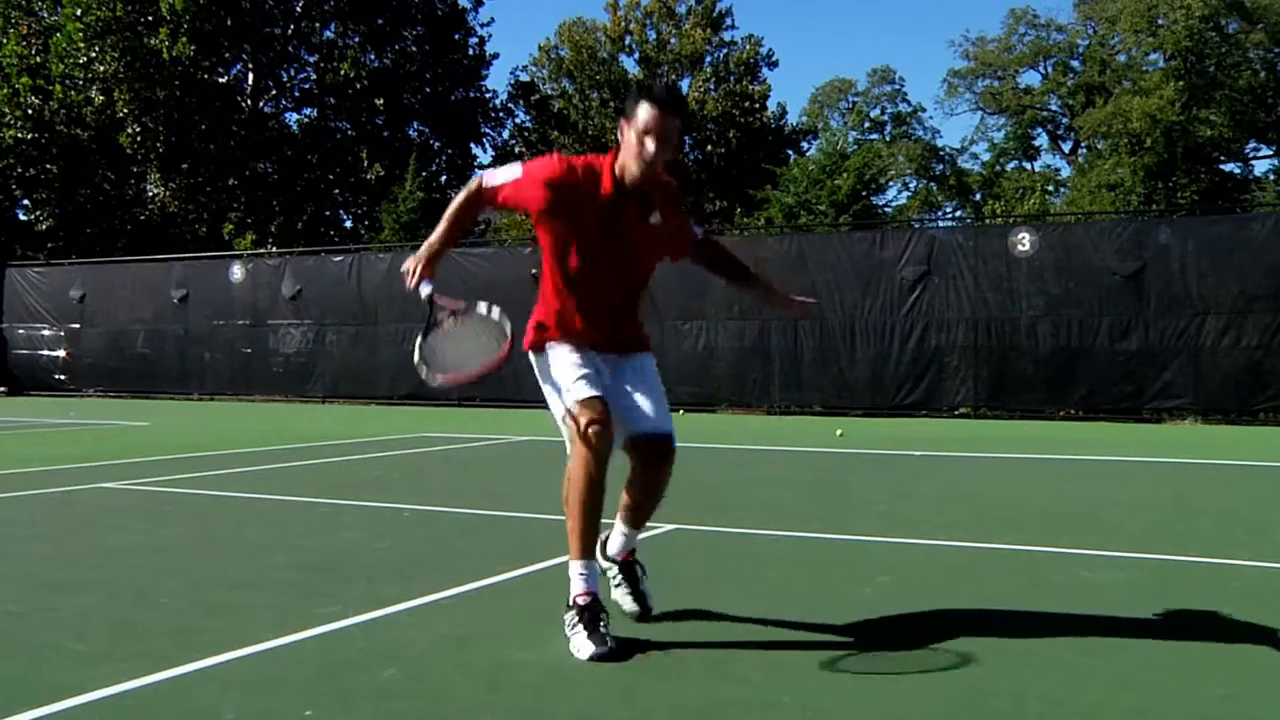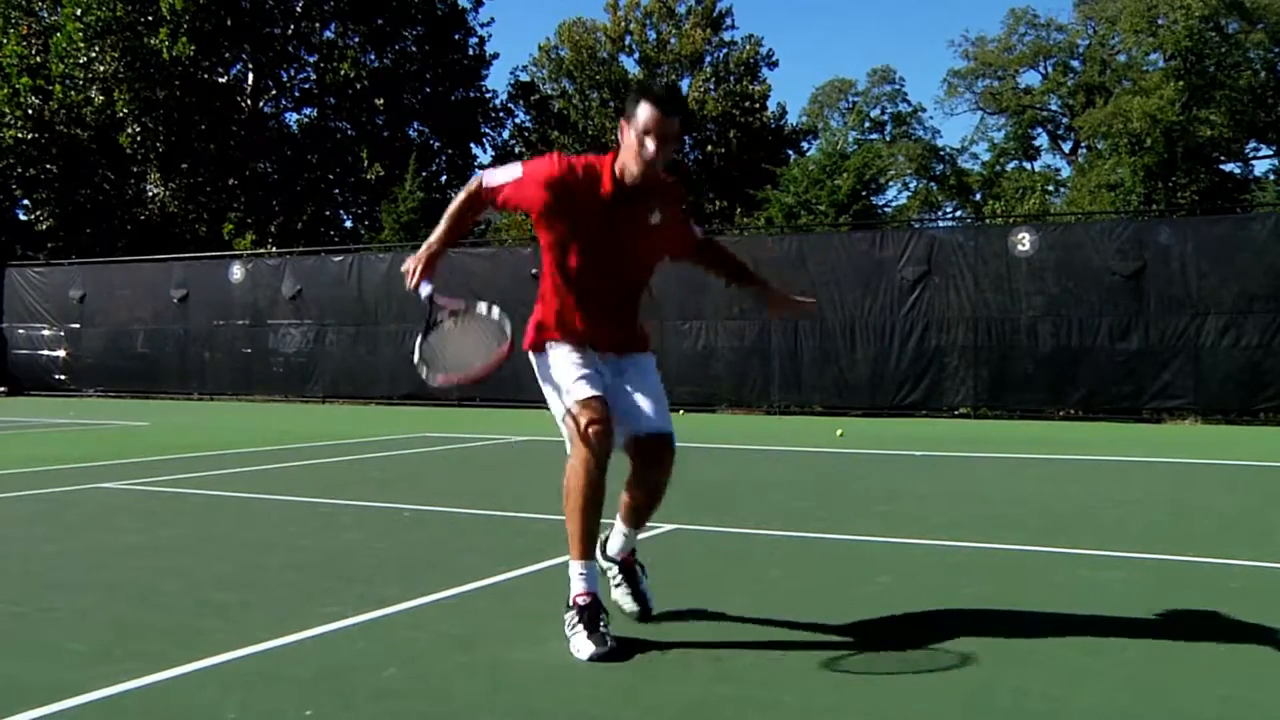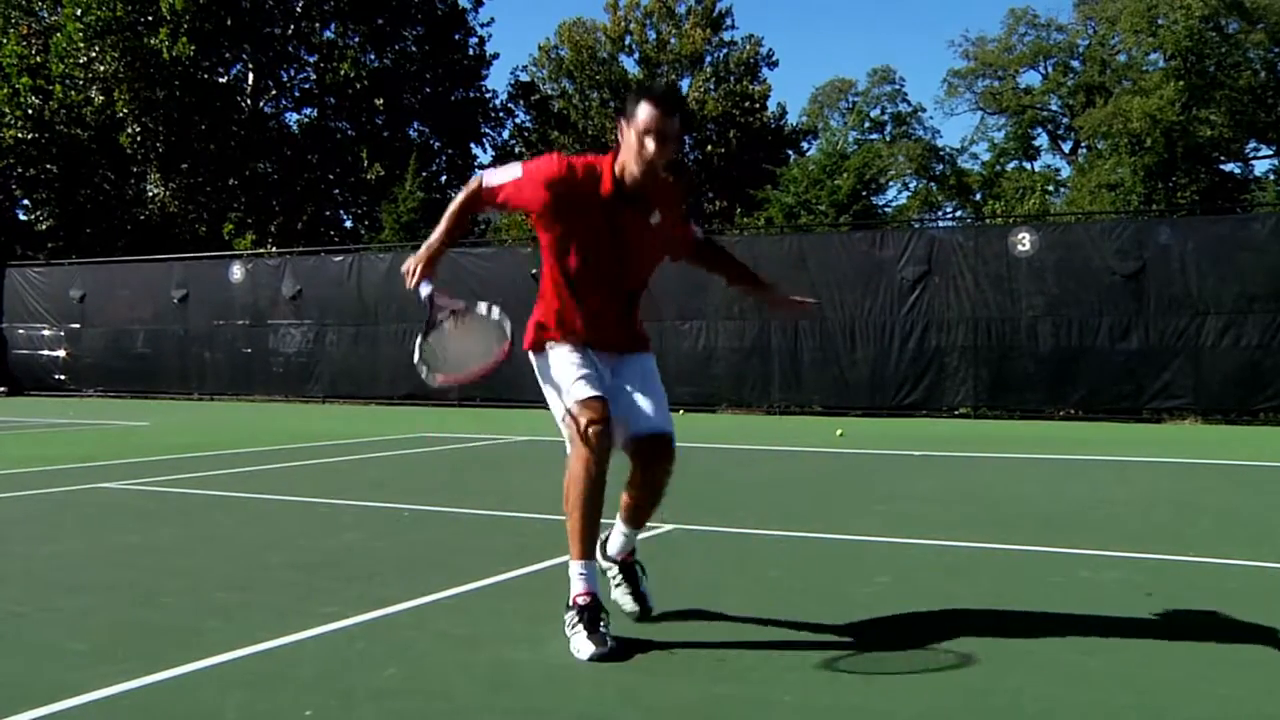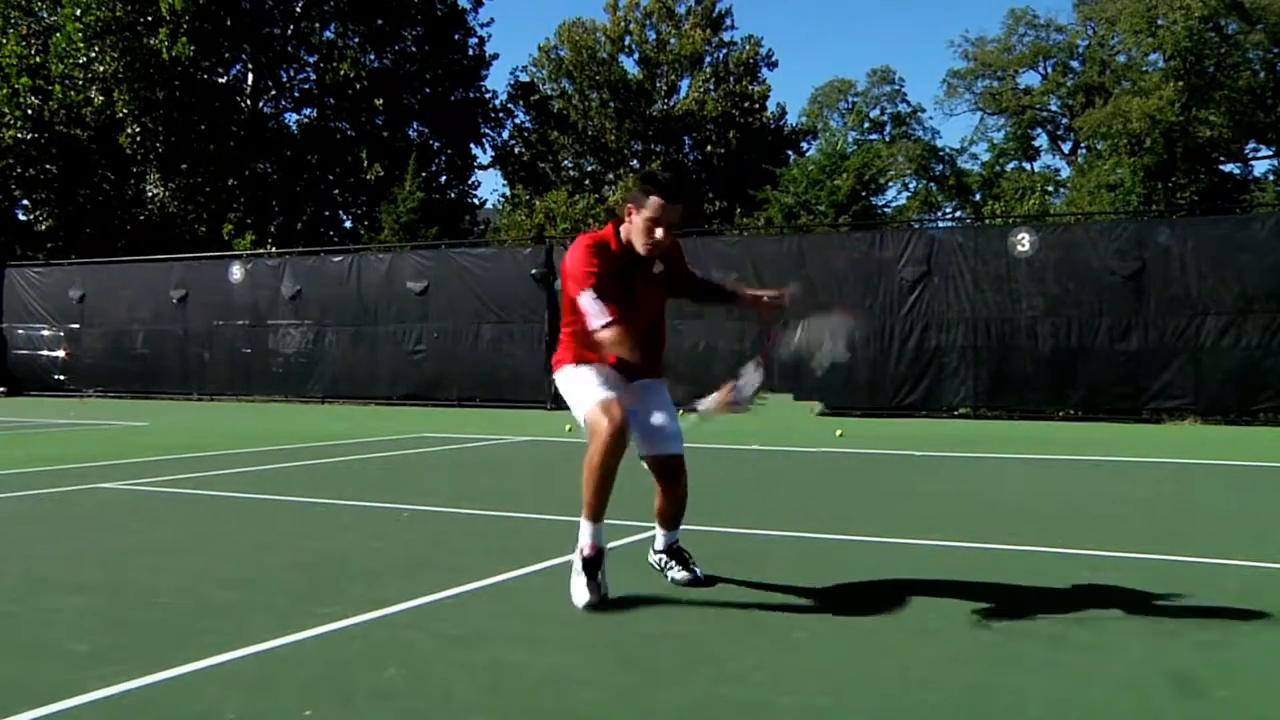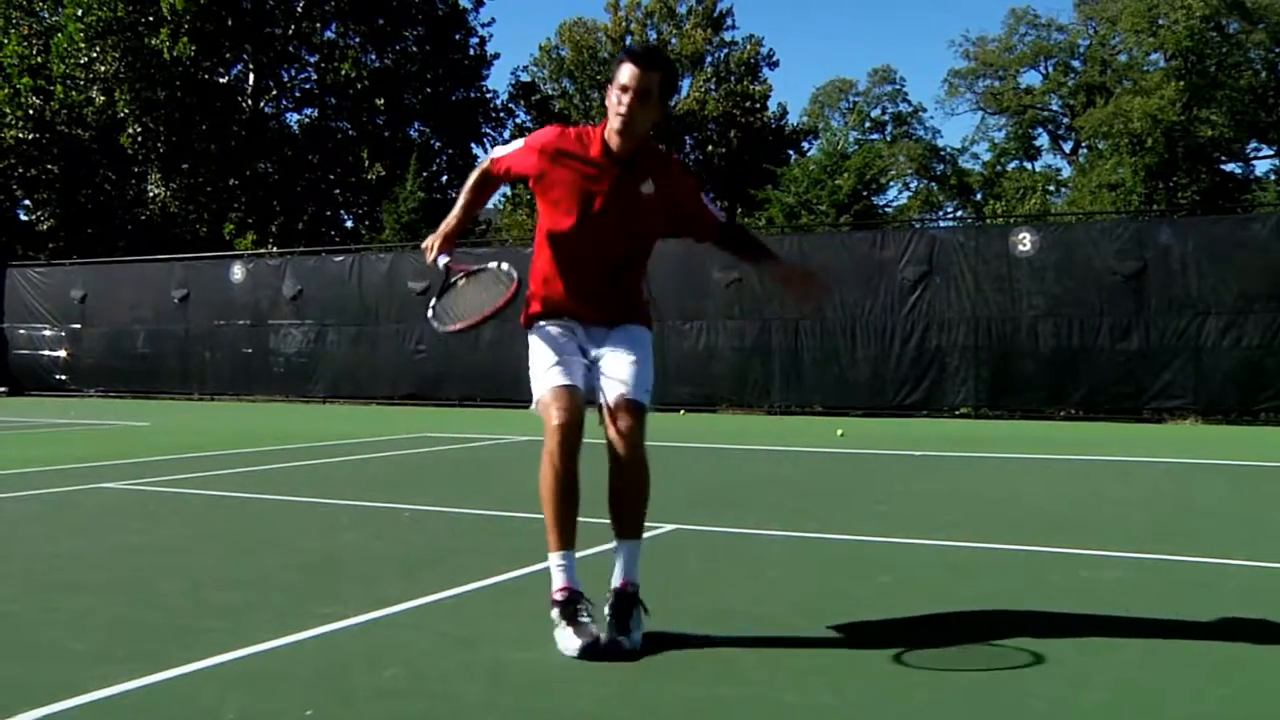
dt=1s
person 1, frame 1
left shoulder: (666, 203)
right shoulder: (559, 177)
left elbow: (704, 251)
right elbow: (477, 191)
left wrist: (766, 290)
right wrist: (431, 250)
left hip: (625, 351)
right hip: (561, 343)
left knee: (657, 455)
right knee: (593, 434)
left ankle: (621, 547)
right ankle: (581, 600)
person 1, frame 2
left shoulder: (666, 202)
right shoulder: (559, 177)
left elbow: (703, 250)
right elbow: (477, 191)
left wrist: (763, 290)
right wrist: (430, 250)
left hip: (625, 351)
right hip: (561, 343)
left knee: (657, 455)
right knee: (593, 432)
left ankle: (620, 546)
right ankle: (581, 600)
person 1, frame 3
left shoulder: (667, 203)
right shoulder: (560, 176)
left elbow: (703, 251)
right elbow: (477, 190)
left wrist: (766, 292)
right wrist: (431, 250)
left hip: (625, 350)
right hip: (561, 342)
left knee: (657, 455)
right knee: (594, 433)
left ankle: (620, 546)
right ankle: (581, 598)
person 1, frame 4
left shoulder: (665, 251)
right shoulder: (587, 254)
left elbow: (693, 287)
right elbow: (610, 336)
left wrist: (746, 297)
left hip: (645, 372)
right hip: (586, 366)
left knee: (671, 470)
right knee: (613, 424)
left ankle: (665, 546)
right ankle: (589, 549)
person 1, frame 5
left shoulder: (668, 176)
right shoulder: (552, 146)
left elbow: (718, 229)
right elbow: (487, 171)
left wrist: (774, 265)
right wrist: (449, 229)
left hip: (622, 323)
right hip: (555, 318)
left knee: (625, 430)
right knee: (560, 424)
left ankle: (625, 589)
right ankle: (566, 591)
